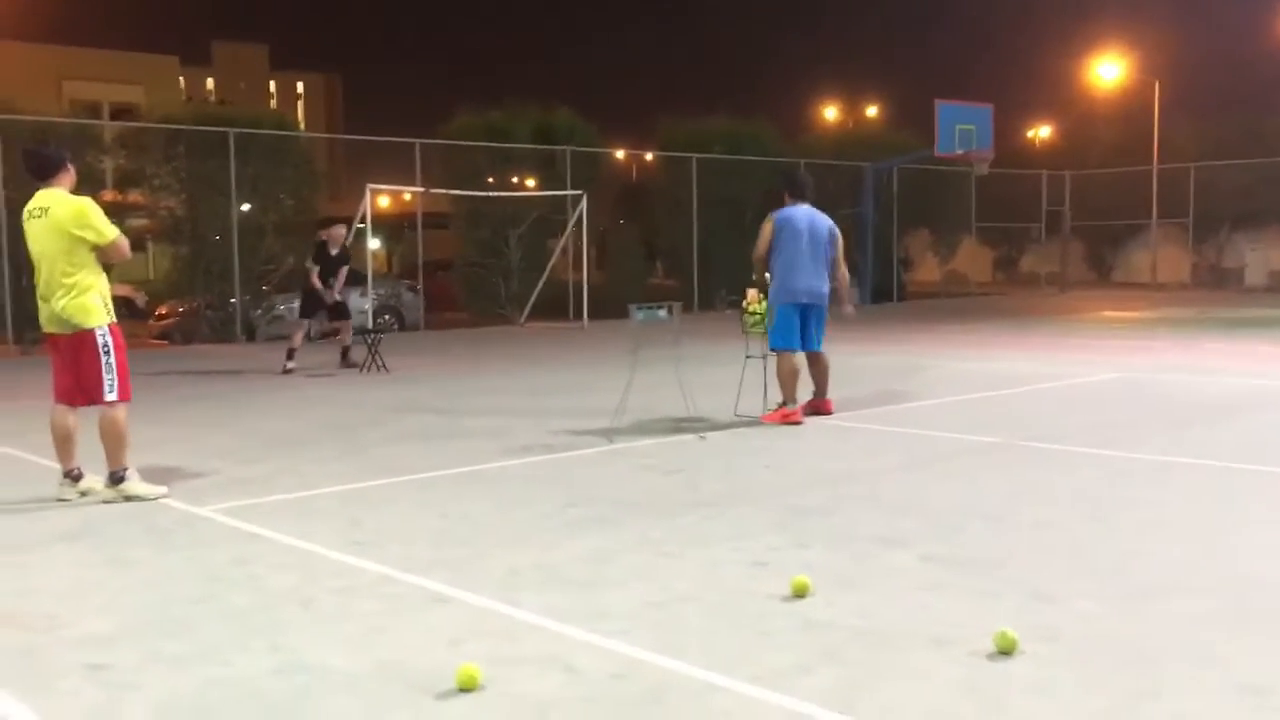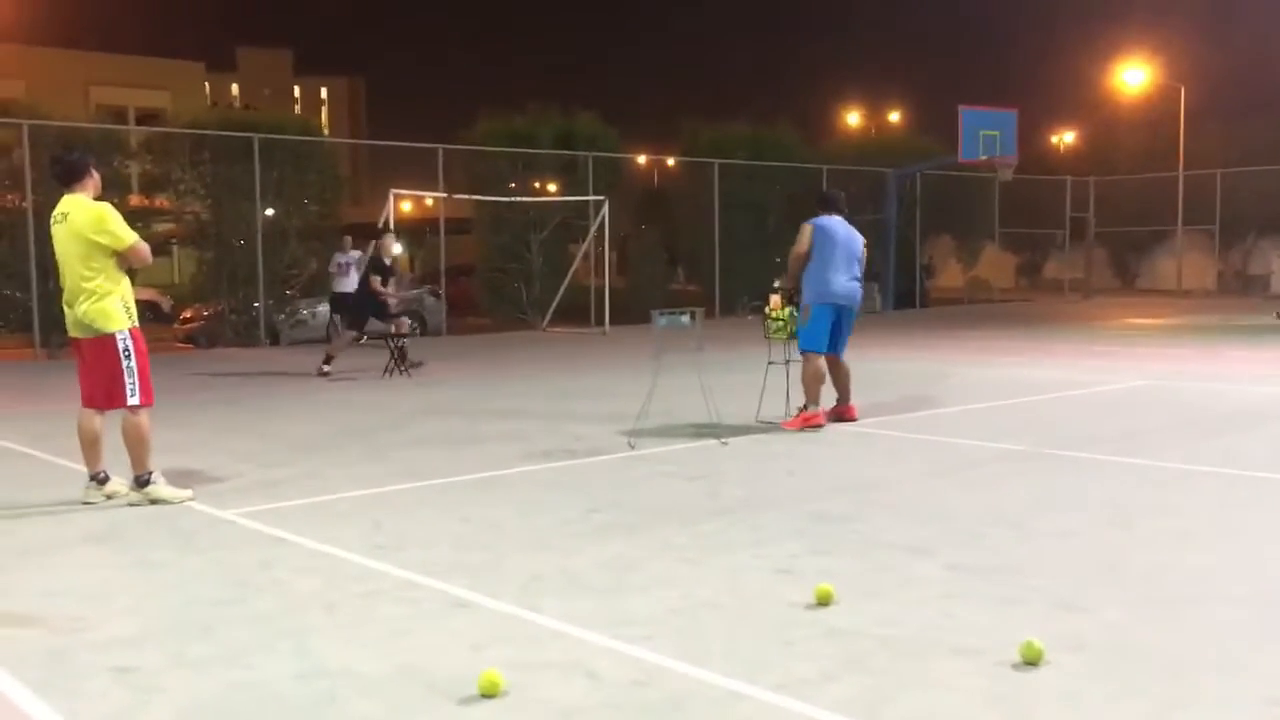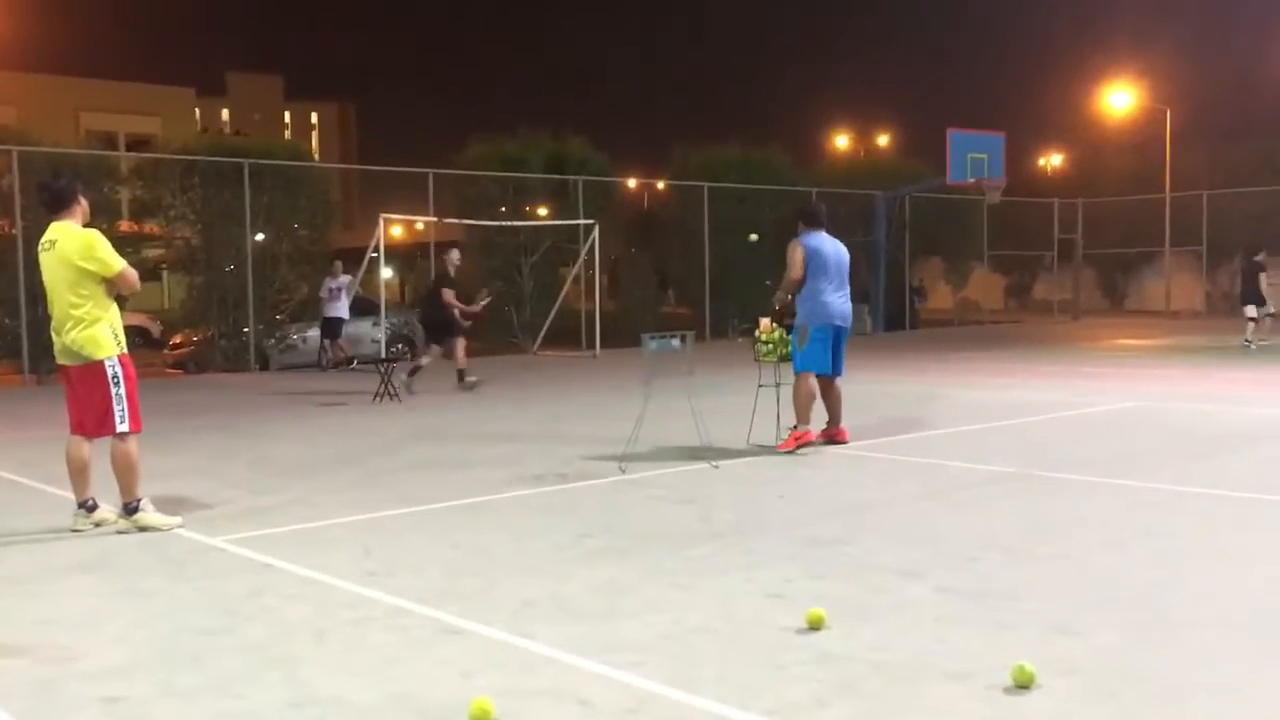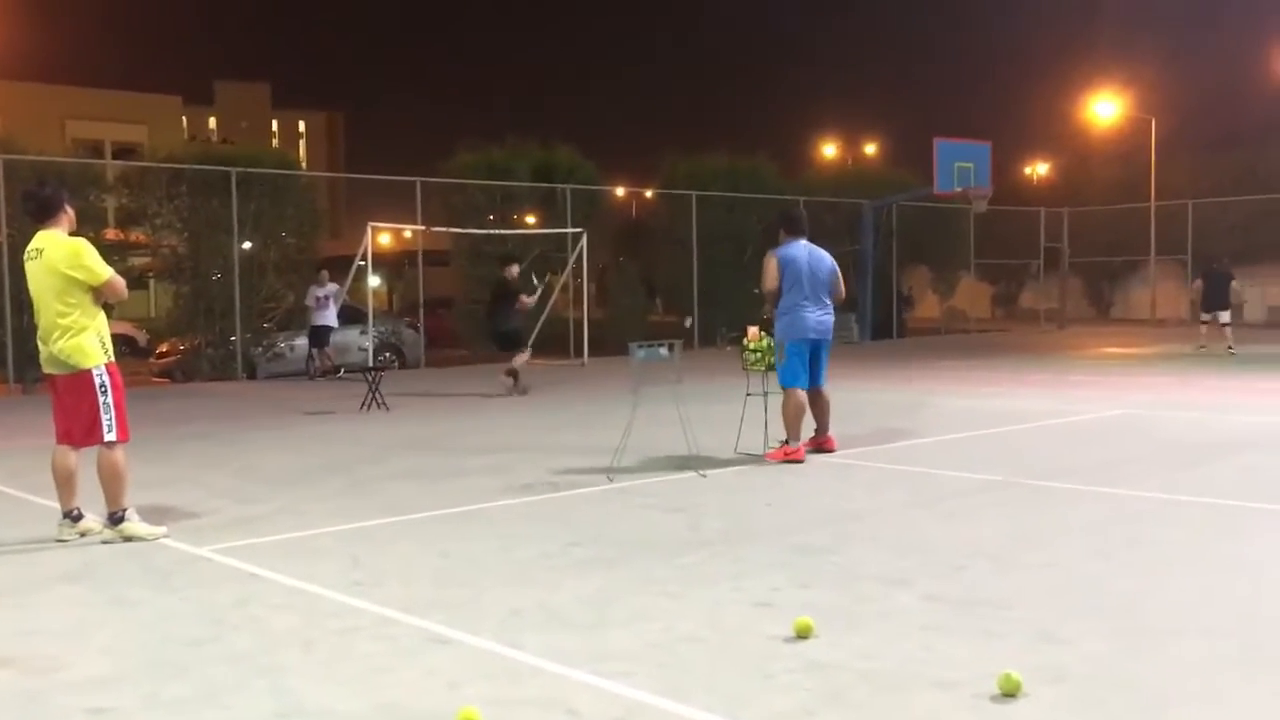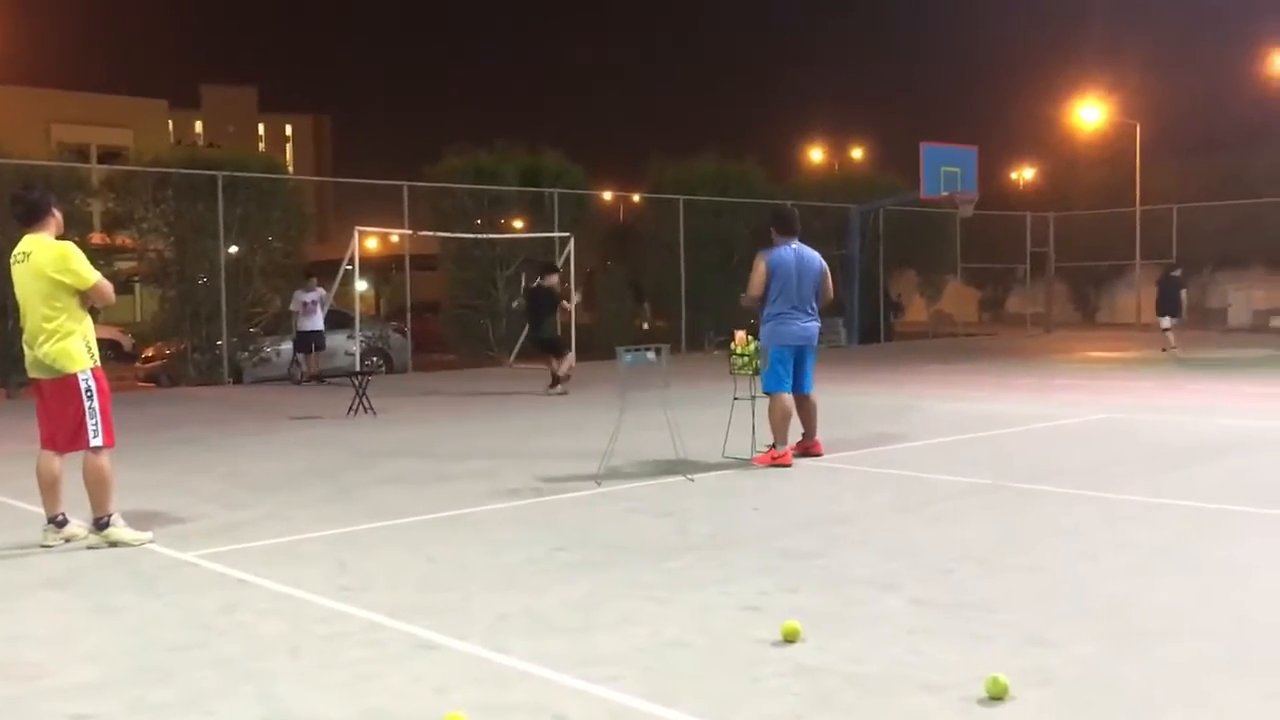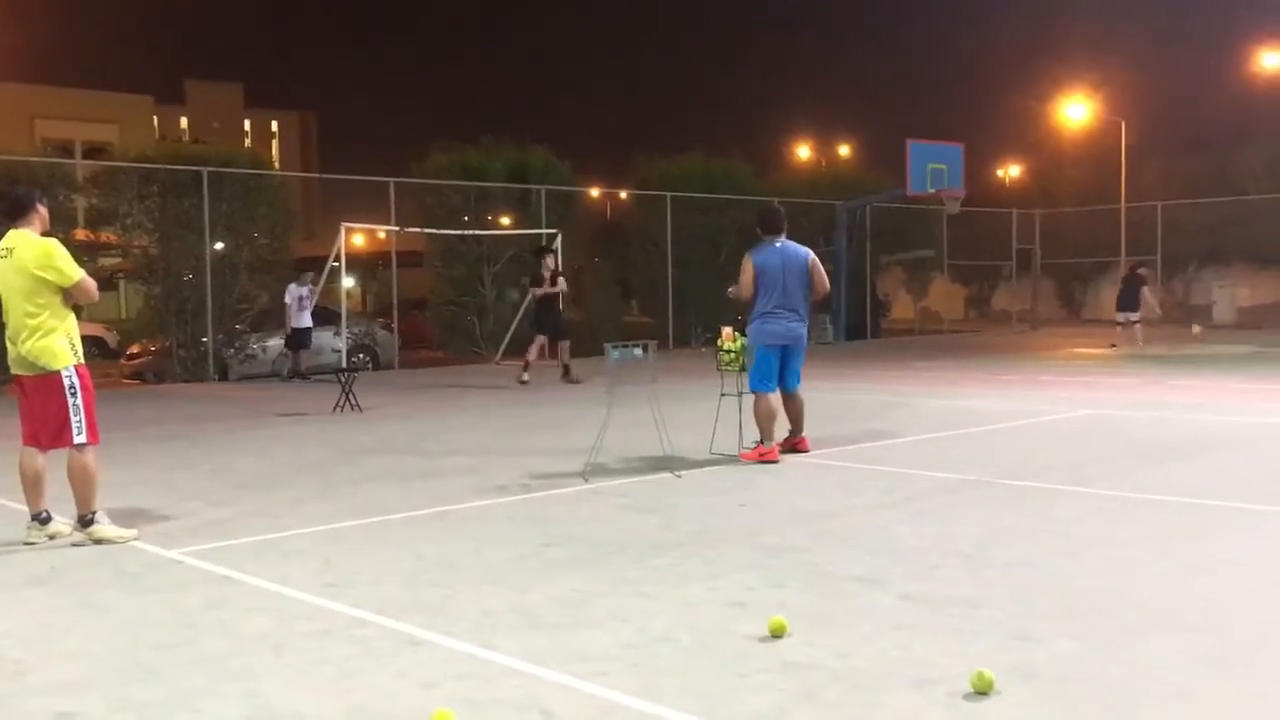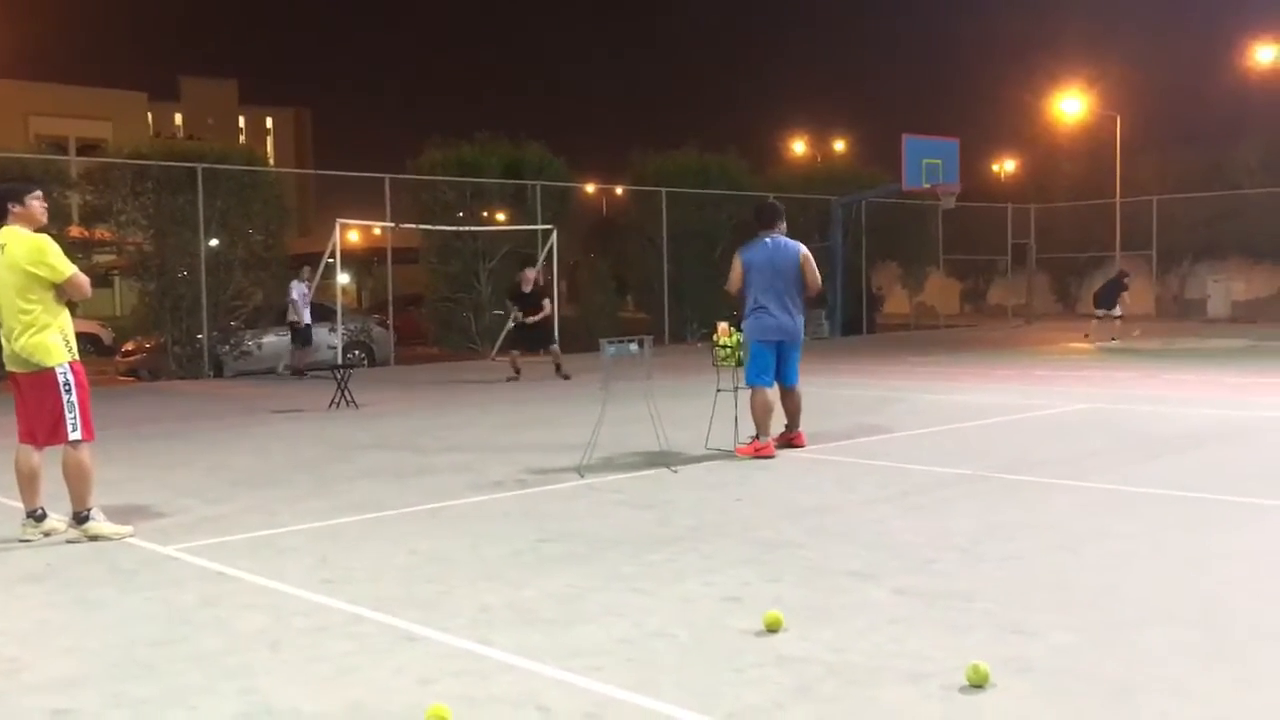
dt=0.4s
person 1, frame 1
left shoulder: (31, 211)
right shoulder: (78, 207)
right elbow: (121, 251)
left wrist: (89, 249)
left hip: (55, 316)
right hip: (89, 315)
left knee: (65, 400)
right knee: (113, 399)
left ankle: (71, 477)
right ankle: (120, 478)
person 1, frame 2
left shoulder: (60, 215)
right shoulder: (98, 212)
right elbow: (142, 256)
right wrist: (125, 250)
left hip: (81, 319)
right hip: (111, 319)
left knee: (92, 404)
right knee: (135, 402)
left ankle: (97, 480)
right ankle: (144, 481)
person 1, frame 3
left shoulder: (47, 243)
right shoulder: (86, 239)
right elbow: (131, 282)
left wrist: (104, 283)
right wrist: (111, 277)
left hip: (69, 347)
right hip: (99, 346)
left knee: (80, 431)
right knee: (124, 430)
left ankle: (86, 508)
right ankle: (133, 508)
person 1, frame 4
left shoulder: (33, 252)
right shoulder: (74, 247)
right elbow: (119, 291)
left wrist: (91, 291)
right wrist: (100, 287)
left hip: (56, 355)
right hip: (87, 355)
left knee: (66, 441)
right knee: (111, 439)
left ankle: (71, 518)
right ankle: (119, 519)
person 1, frame 5
left shoulder: (19, 255)
right shoulder: (61, 251)
right elbow: (106, 295)
left wrist: (77, 293)
right wrist: (86, 290)
left hip: (41, 360)
right hip: (73, 359)
left knee: (51, 446)
right knee: (97, 444)
left ankle: (55, 524)
right ankle: (105, 524)
person 1, frame 6
right shoulder: (44, 247)
right elbow: (89, 292)
left wrist: (61, 289)
right wrist: (70, 285)
right hip: (56, 356)
left knee: (34, 443)
right knee: (81, 441)
left ankle: (39, 521)
right ankle: (89, 521)
person 1, frame 7
right shoulder: (36, 243)
right elbow: (82, 289)
left wrist: (56, 287)
right wrist: (64, 283)
right hip: (51, 353)
left knee: (30, 440)
right knee: (77, 438)
left ankle: (34, 518)
right ankle: (85, 518)
person 2, frame 1
left shoulder: (777, 218)
right shoulder: (828, 223)
left elbow: (760, 253)
right elbow: (839, 266)
left wrist: (761, 273)
right wrist: (844, 300)
left hip: (786, 291)
right hip: (818, 292)
left knee: (785, 349)
right knee: (814, 348)
left ankle: (790, 408)
right ankle: (822, 400)
person 2, frame 2
left shoulder: (813, 225)
right shoulder: (857, 238)
left elbow: (800, 252)
left wrist: (791, 278)
left hip: (820, 295)
right hip: (850, 298)
left knee: (813, 352)
right knee: (834, 353)
left ankle: (812, 411)
right ankle: (845, 406)
person 2, frame 3
left shoulder: (800, 243)
right shoulder: (841, 248)
left elbow: (795, 276)
left wrist: (783, 293)
left hip: (815, 315)
right hip: (841, 315)
left knee: (806, 372)
right knee: (828, 375)
left ankle: (802, 430)
right ankle: (835, 429)
person 2, frame 4
left shoulder: (776, 255)
right shoulder: (825, 257)
left elbow: (769, 288)
right elbow: (840, 295)
left wrist: (774, 305)
left hip: (793, 327)
right hip: (823, 326)
left knee: (793, 386)
right knee: (816, 385)
left ankle: (793, 446)
right ankle: (823, 437)
person 2, frame 5
left shoulder: (767, 257)
right shoulder: (816, 258)
left elbow: (754, 294)
right elbow: (827, 296)
left wrist: (748, 302)
left hip: (779, 331)
right hip: (808, 331)
left knee: (779, 391)
right knee: (803, 390)
left ankle: (780, 450)
right ankle: (810, 441)
person 2, frame 6
left shoulder: (753, 257)
right shoulder: (805, 254)
left elbow: (746, 294)
right elbow: (823, 289)
left wrist: (734, 291)
left hip: (765, 330)
right hip: (796, 330)
left knee: (763, 390)
right knee: (790, 388)
left ankle: (767, 446)
right ankle: (797, 438)
person 2, frame 7
left shoulder: (744, 254)
right shoulder: (799, 250)
left elbow: (733, 288)
right elbow: (815, 286)
left hip: (759, 326)
right hip: (791, 325)
left knee: (760, 384)
right knee: (789, 383)
left ankle: (763, 442)
right ankle: (793, 433)
